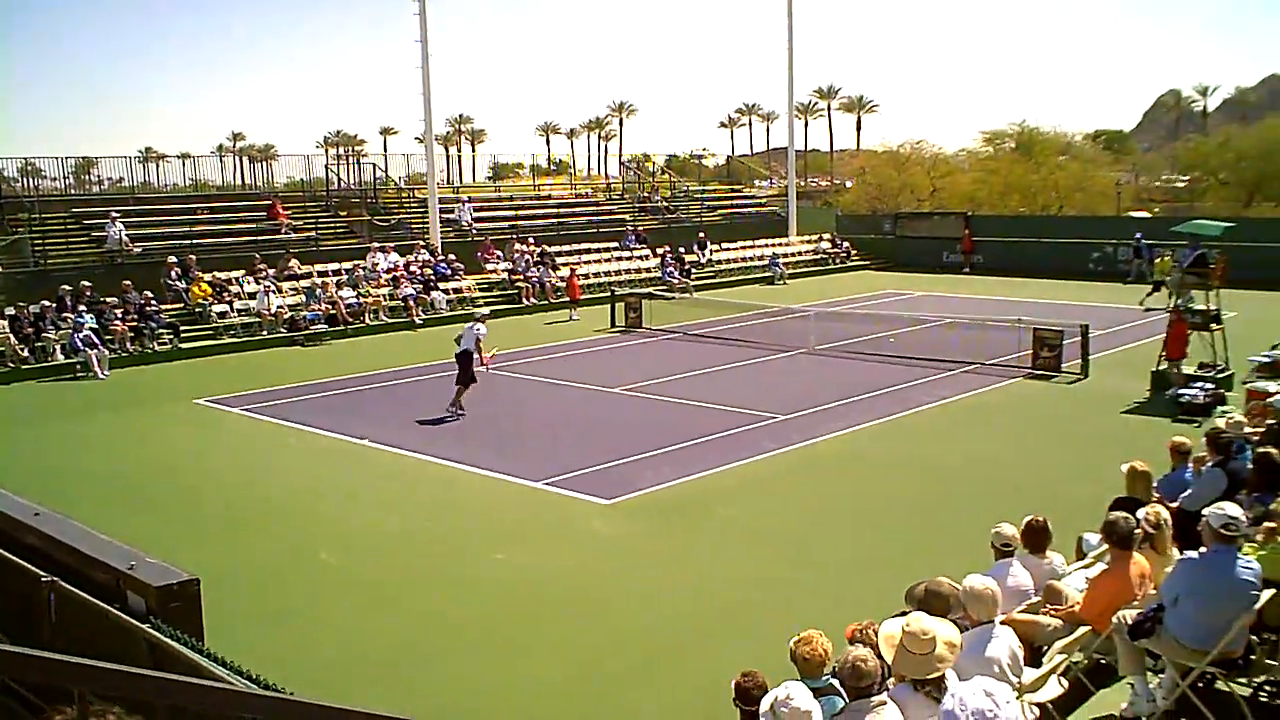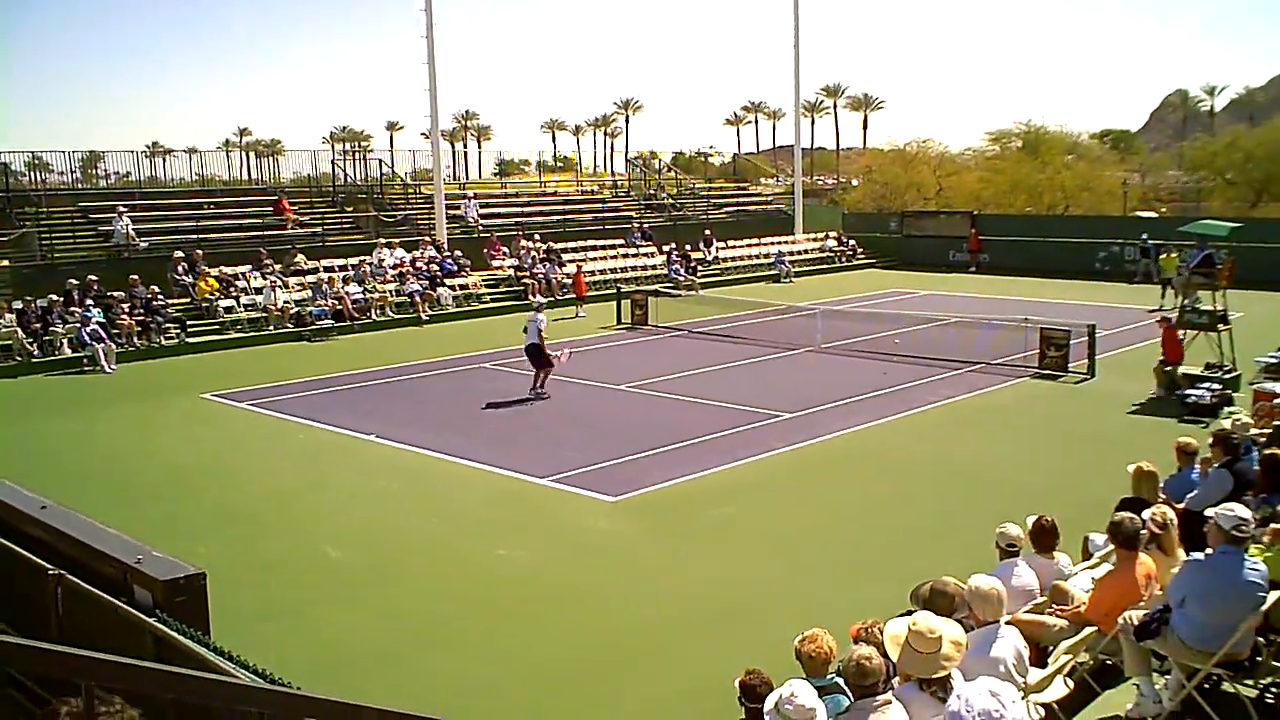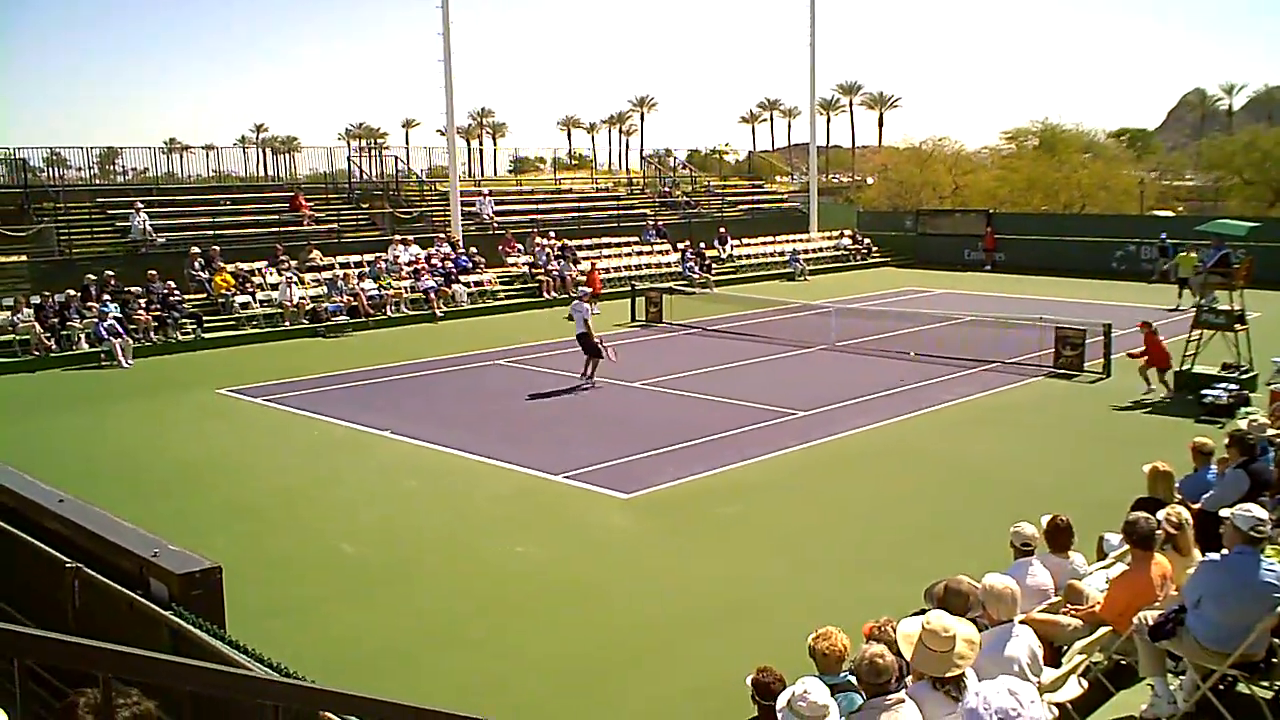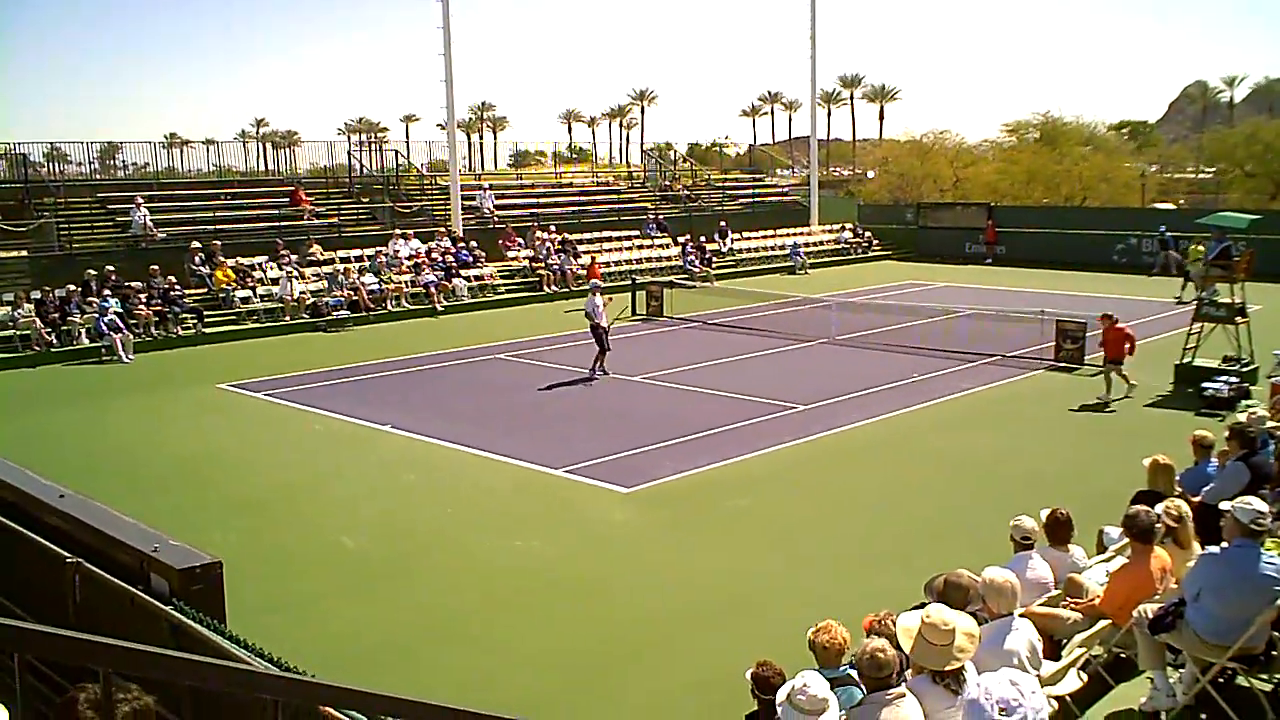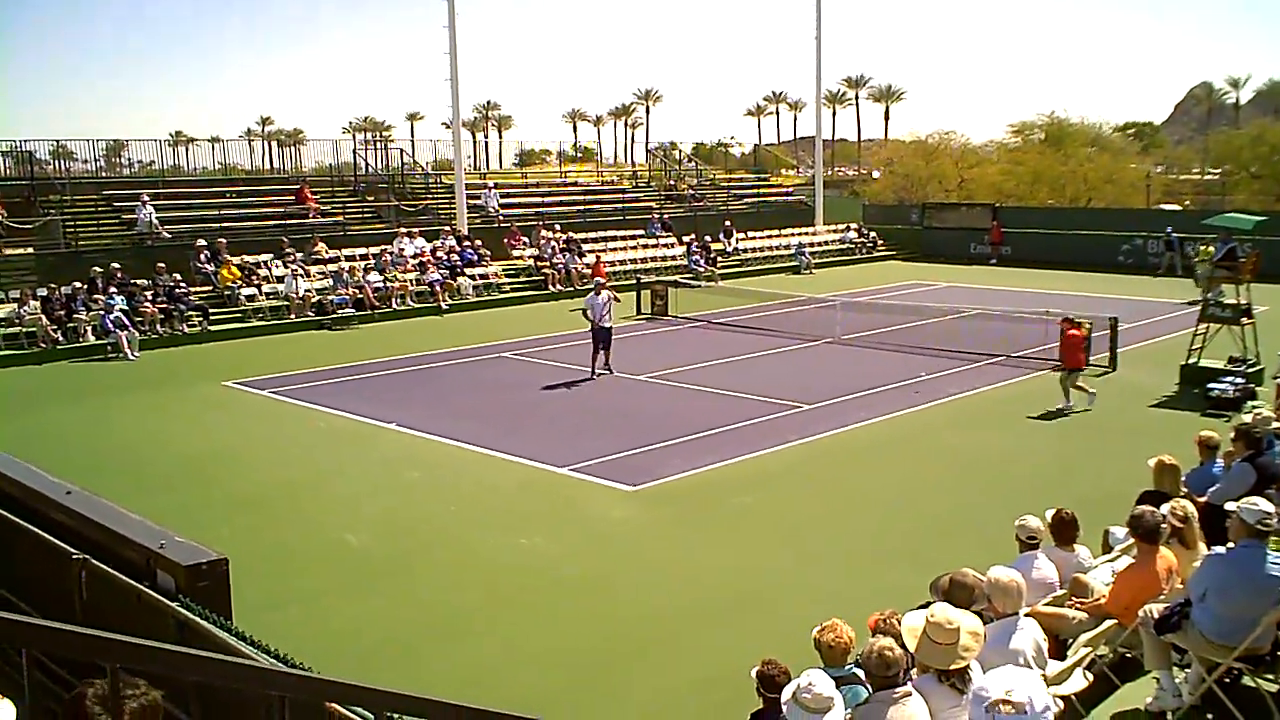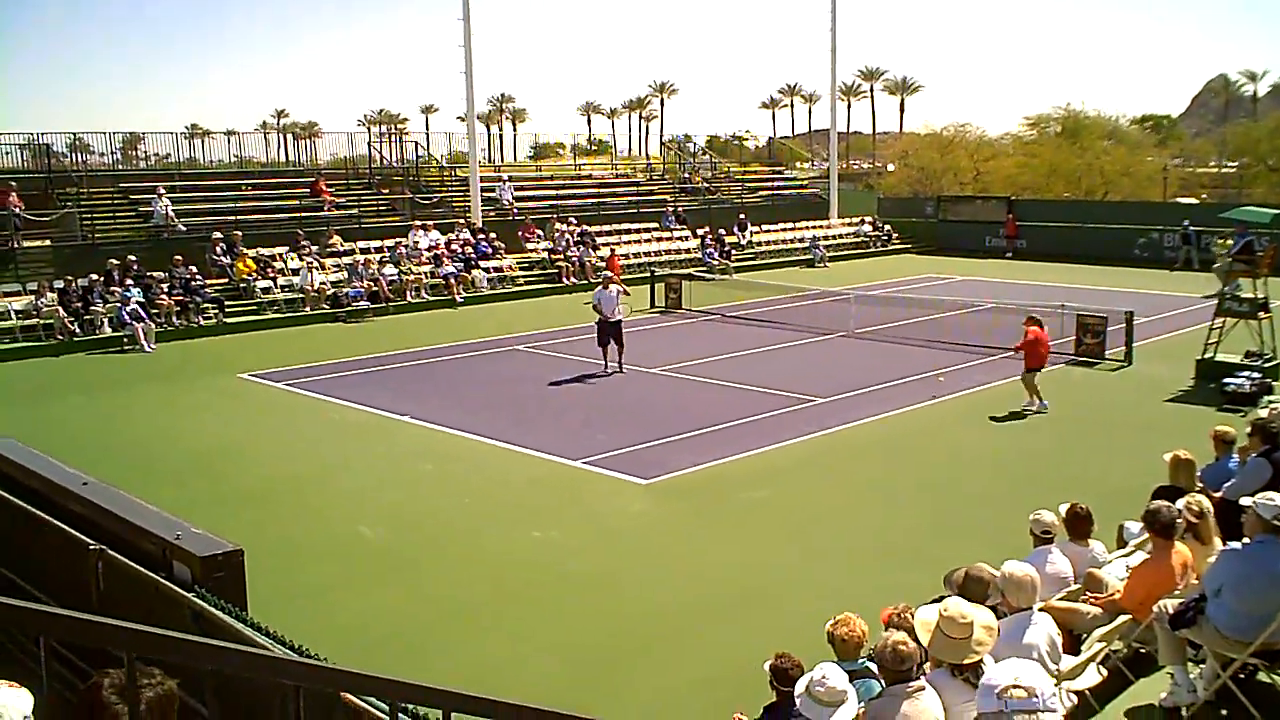
dt=0.4s
person 1, frame 1
left shoulder: (1191, 564)
right shoulder: (1254, 570)
left elbow: (1166, 598)
right elbow: (1234, 604)
left hip: (1189, 647)
right hip: (1232, 649)
left knee: (1122, 621)
left ankle: (1144, 697)
right ankle: (1168, 690)
person 1, frame 2
left shoulder: (1197, 565)
right shoulder: (1260, 571)
left elbow: (1172, 600)
right elbow: (1240, 607)
left hip: (1194, 648)
right hip: (1238, 651)
left knee: (1128, 621)
left ankle: (1149, 698)
right ankle: (1174, 691)
person 1, frame 3
left shoulder: (1213, 566)
left elbow: (1188, 600)
right elbow: (1259, 609)
left hip: (1209, 649)
right hip: (1254, 652)
left knee: (1143, 622)
left ankle: (1164, 698)
right ankle: (1188, 692)
person 1, frame 4
left shoulder: (1213, 559)
left elbow: (1187, 593)
left hip: (1209, 642)
right hip: (1253, 645)
left knee: (1142, 615)
left ankle: (1164, 692)
right ankle: (1188, 685)
person 1, frame 5
left shoulder: (1219, 559)
left elbow: (1193, 593)
left hip: (1214, 642)
right hip: (1259, 645)
left knee: (1148, 615)
left ankle: (1169, 692)
right ankle: (1193, 686)
person 1, frame 6
left shoulder: (1234, 555)
left elbow: (1208, 588)
left hip: (1229, 637)
left knee: (1162, 610)
left ankle: (1184, 687)
right ankle: (1208, 682)
